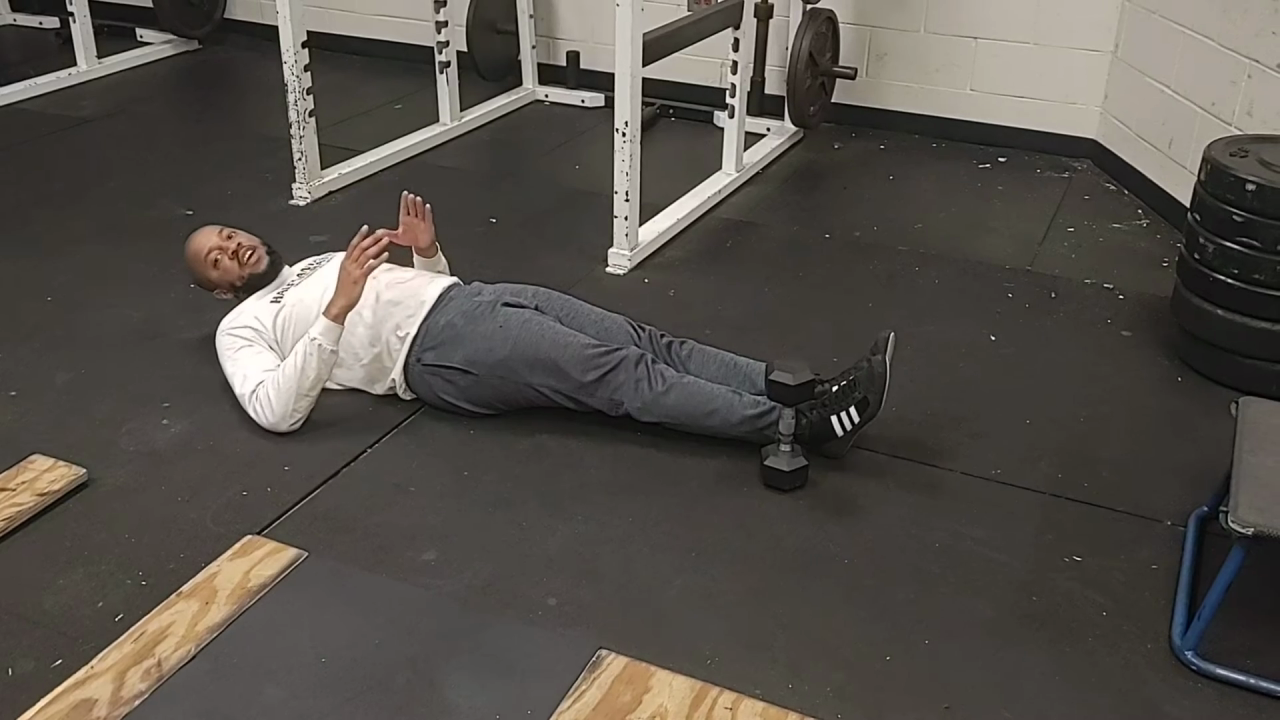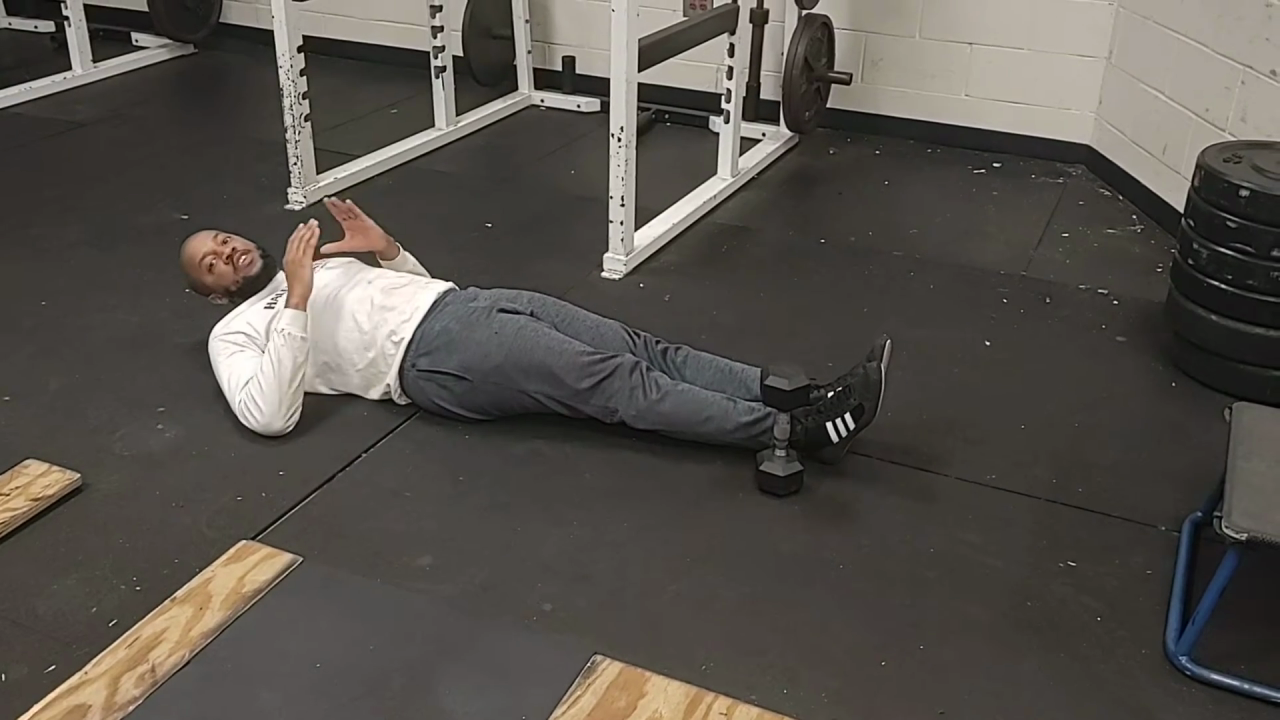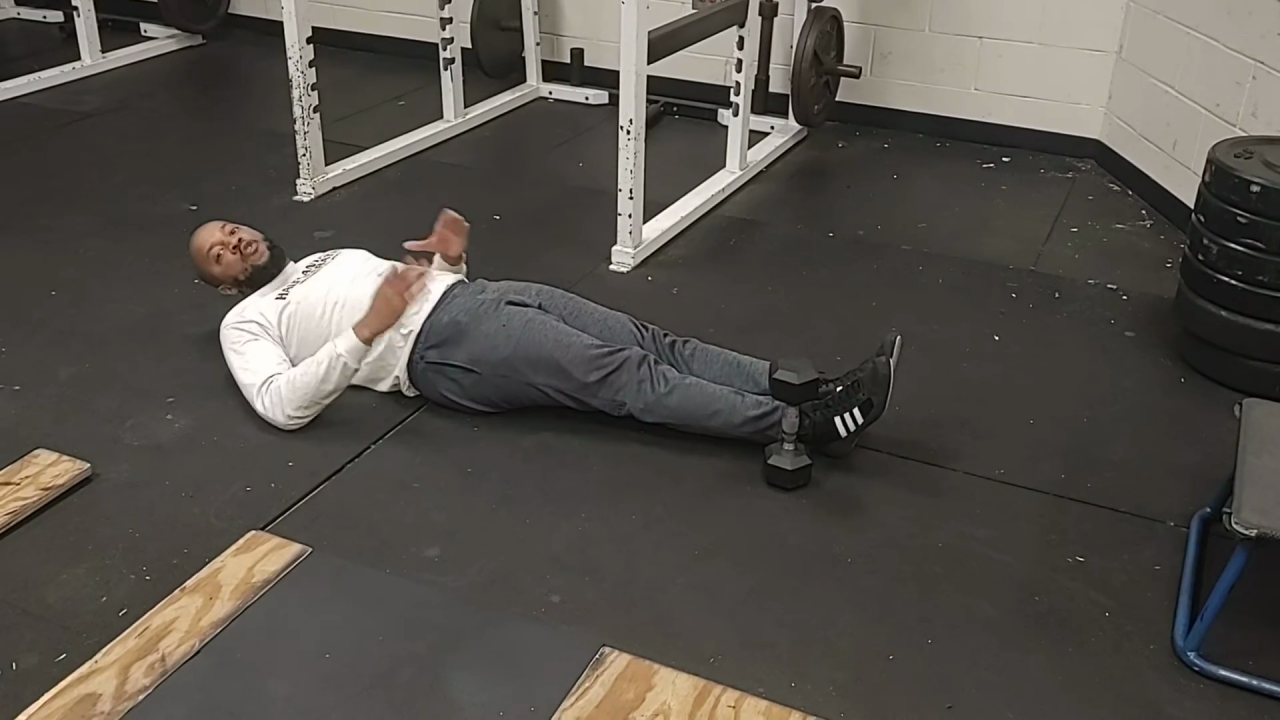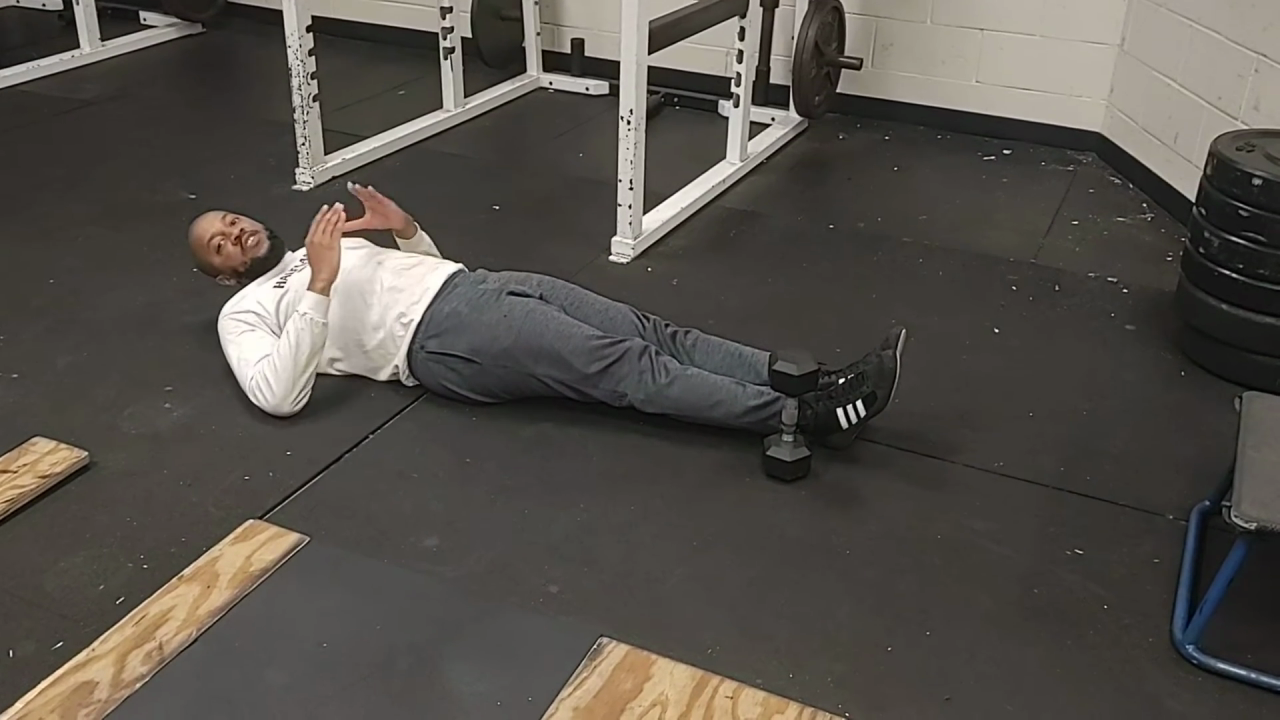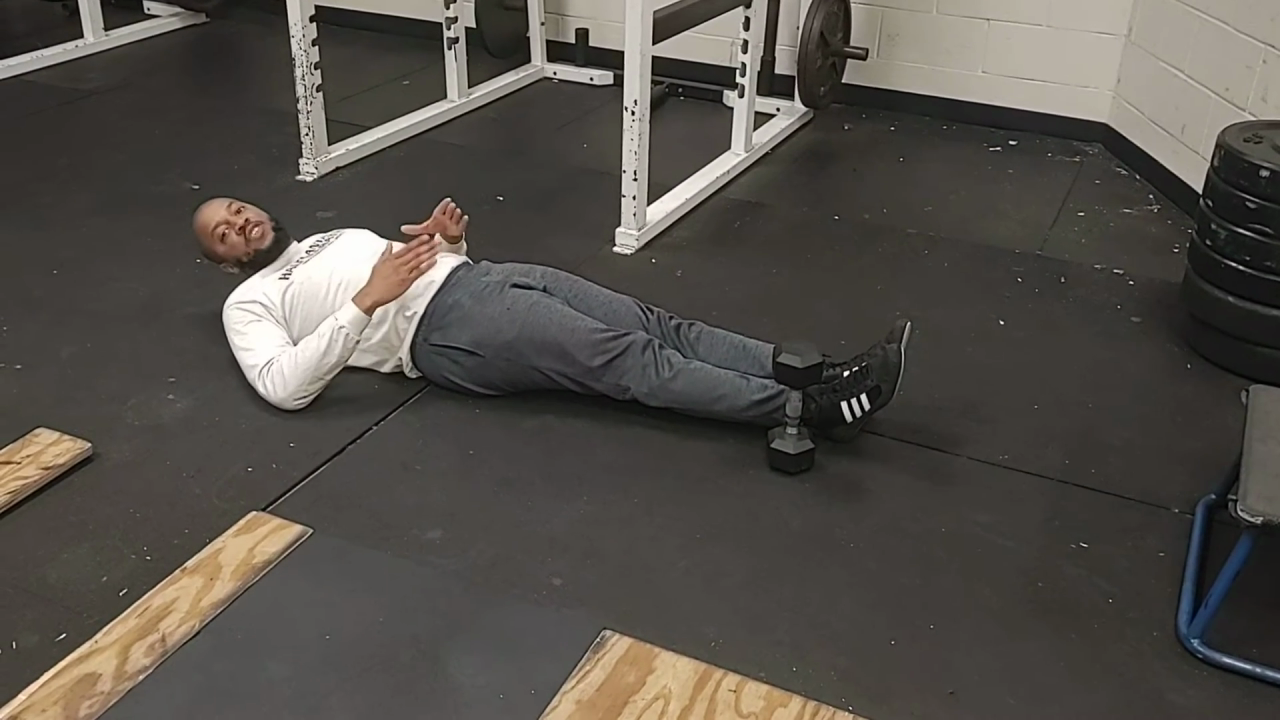
dt=1s
person 1, frame 1
left shoulder: (320, 264)
right shoulder: (242, 326)
right elbow: (277, 410)
left wrist: (426, 248)
right wrist: (338, 307)
left hip: (468, 298)
right hip: (437, 352)
left knee: (641, 342)
right knee: (618, 375)
left ankle: (805, 390)
right ankle: (795, 424)
person 1, frame 2
left shoulder: (315, 266)
right shoulder: (236, 332)
right elbow: (269, 415)
left wrist: (384, 247)
right wrist: (297, 301)
left hip: (465, 304)
right hip: (432, 357)
left knee: (636, 349)
right knee: (611, 383)
left ankle: (800, 395)
right ankle: (792, 430)
person 1, frame 3
left shoulder: (327, 261)
right shoulder: (247, 322)
right elbow: (286, 405)
left wrist: (447, 257)
right wrist: (368, 328)
left hip: (472, 296)
right hip: (441, 349)
left knee: (645, 342)
right knee: (621, 376)
left ankle: (809, 389)
right ankle: (799, 424)
person 1, frame 4
left shoulder: (323, 247)
right shoulder: (245, 312)
right elbow: (279, 395)
left wrist: (404, 227)
right wrist: (320, 284)
left hip: (473, 286)
right hip: (441, 340)
left knee: (646, 333)
right knee: (620, 367)
left ankle: (810, 379)
right ankle: (800, 415)
person 1, frame 5
left shoulder: (332, 239)
right shoulder: (249, 303)
right elbow: (286, 385)
left wrist: (448, 238)
right wrist: (367, 300)
left hip: (478, 275)
right hip: (443, 331)
left knee: (651, 325)
right knee: (624, 359)
left ankle: (812, 372)
right ankle: (805, 408)
